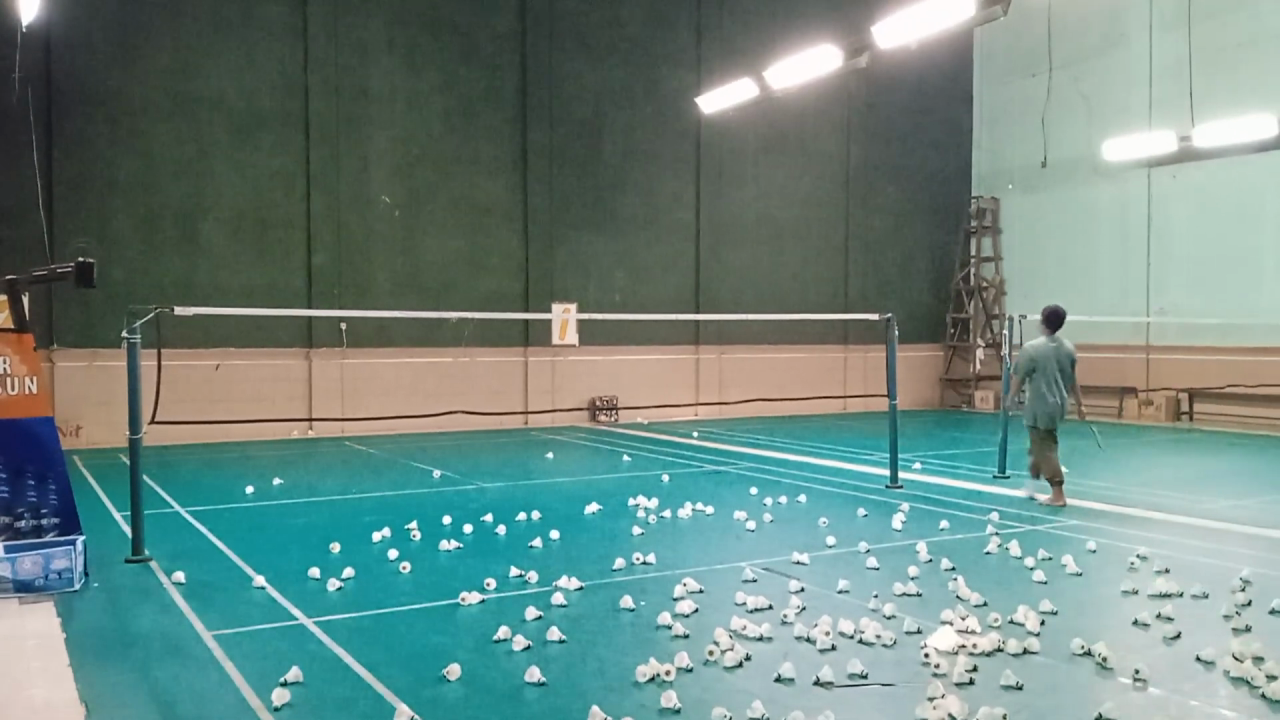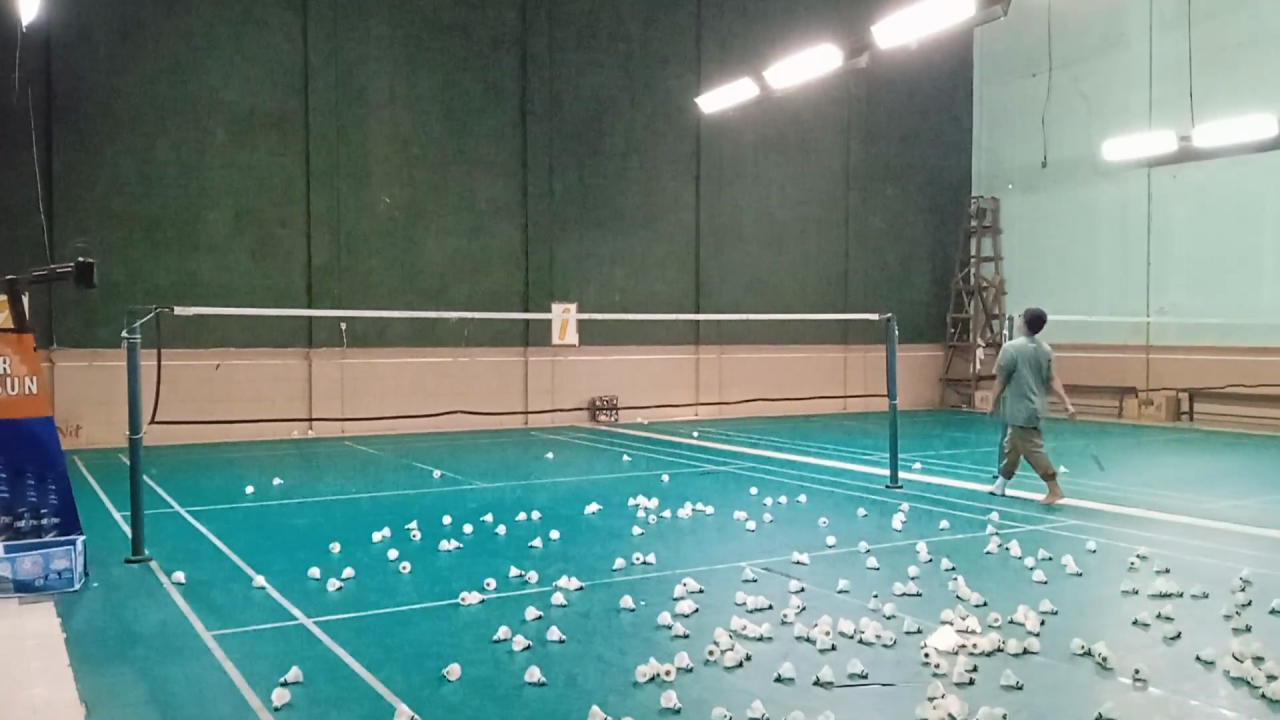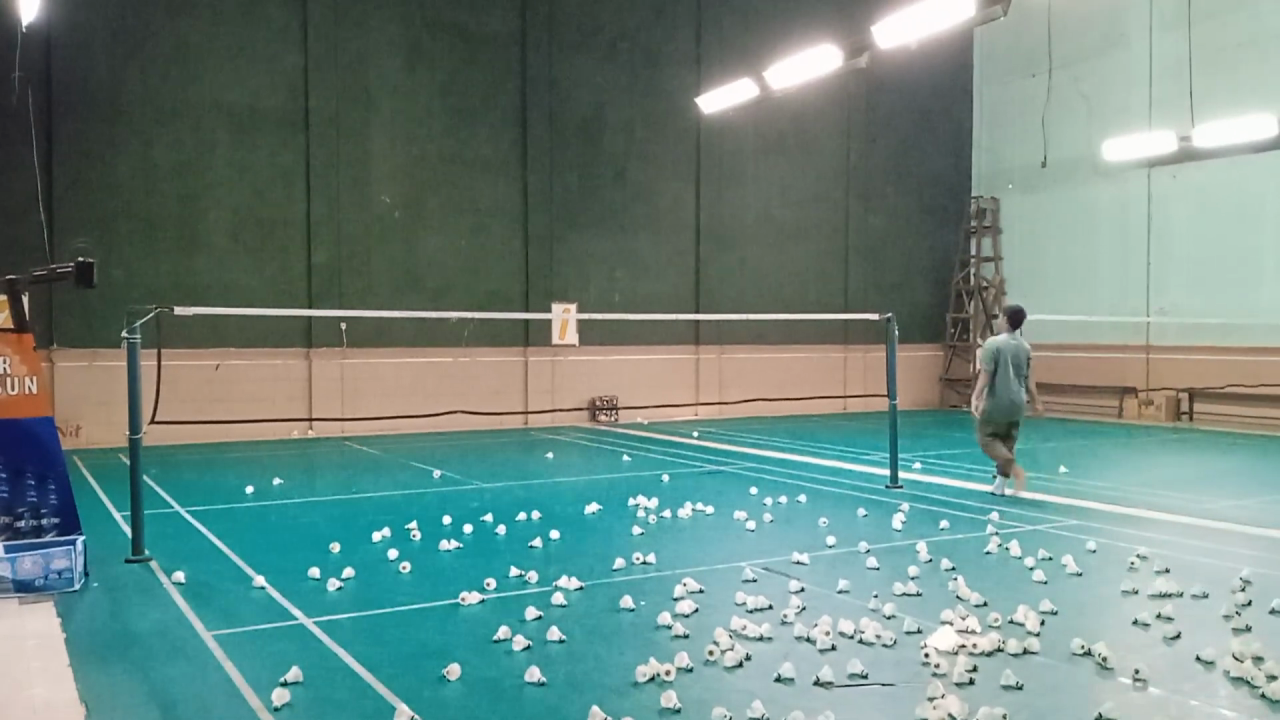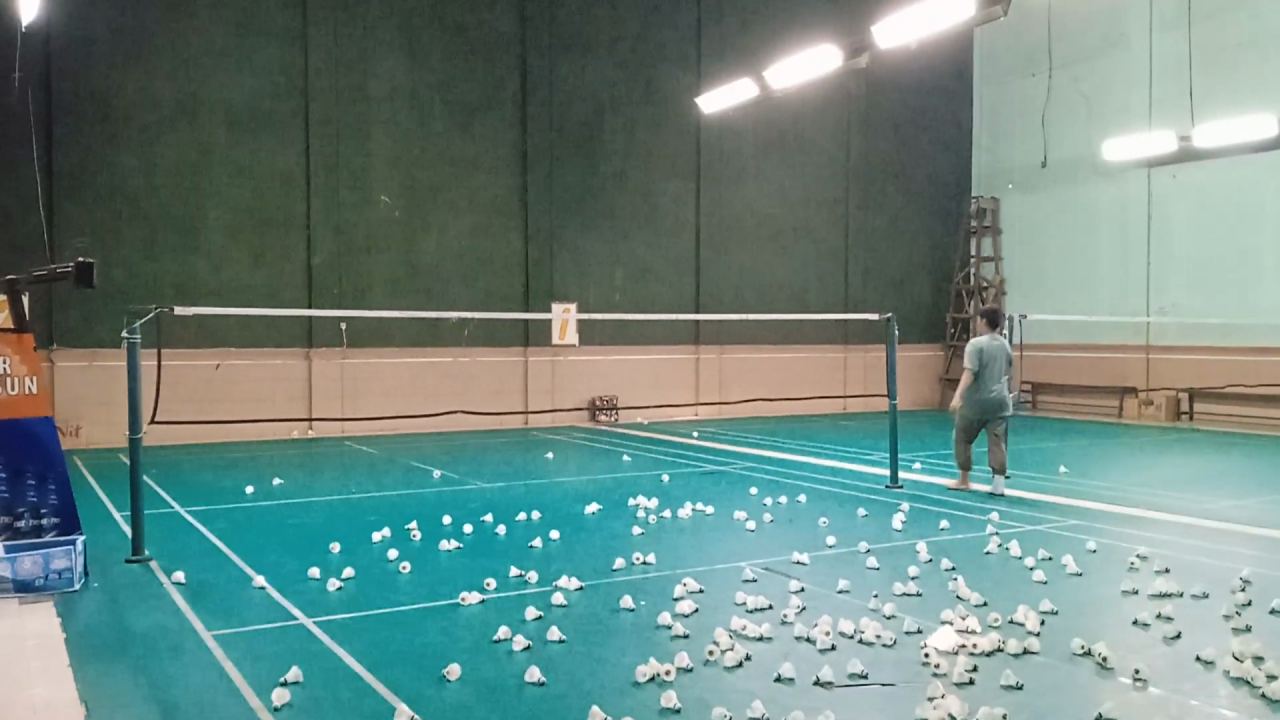
dt=0.2s
person 1, frame 1
left shoulder: (1031, 348)
right shoulder: (1068, 348)
left elbow: (1019, 379)
right elbow: (1072, 380)
left wrist: (1010, 398)
right wrist: (1079, 404)
left hip: (1040, 409)
right hip: (1059, 405)
left knee: (1045, 450)
right knee: (1039, 448)
left ankle: (1058, 494)
right ankle: (1033, 485)
person 1, frame 2
left shoulder: (1011, 348)
right shoulder: (1045, 349)
left elbow: (1001, 380)
right elbow: (1052, 380)
left wrist: (994, 402)
right wrist: (1067, 403)
left hip: (1020, 408)
right hip: (1035, 406)
left knee: (1033, 449)
right knee: (1012, 445)
left ankle: (1054, 489)
right ankle: (1000, 484)
person 1, frame 3
left shoulder: (993, 343)
right shoulder: (1024, 346)
left elbow: (986, 374)
right elbow: (1028, 377)
left wrist: (975, 398)
right wrist: (1035, 401)
left hip: (997, 403)
right hip: (1017, 402)
left knee: (987, 439)
right knee: (1007, 442)
left ankle: (1015, 470)
right ankle: (1000, 484)
person 1, frame 4
left shoulder: (976, 344)
right shoulder: (1005, 345)
left elbow: (969, 373)
left wrist: (957, 397)
left hip: (977, 401)
right hip: (1000, 402)
left knee: (962, 438)
right knee: (997, 443)
left ankle: (964, 480)
right ankle: (998, 482)
